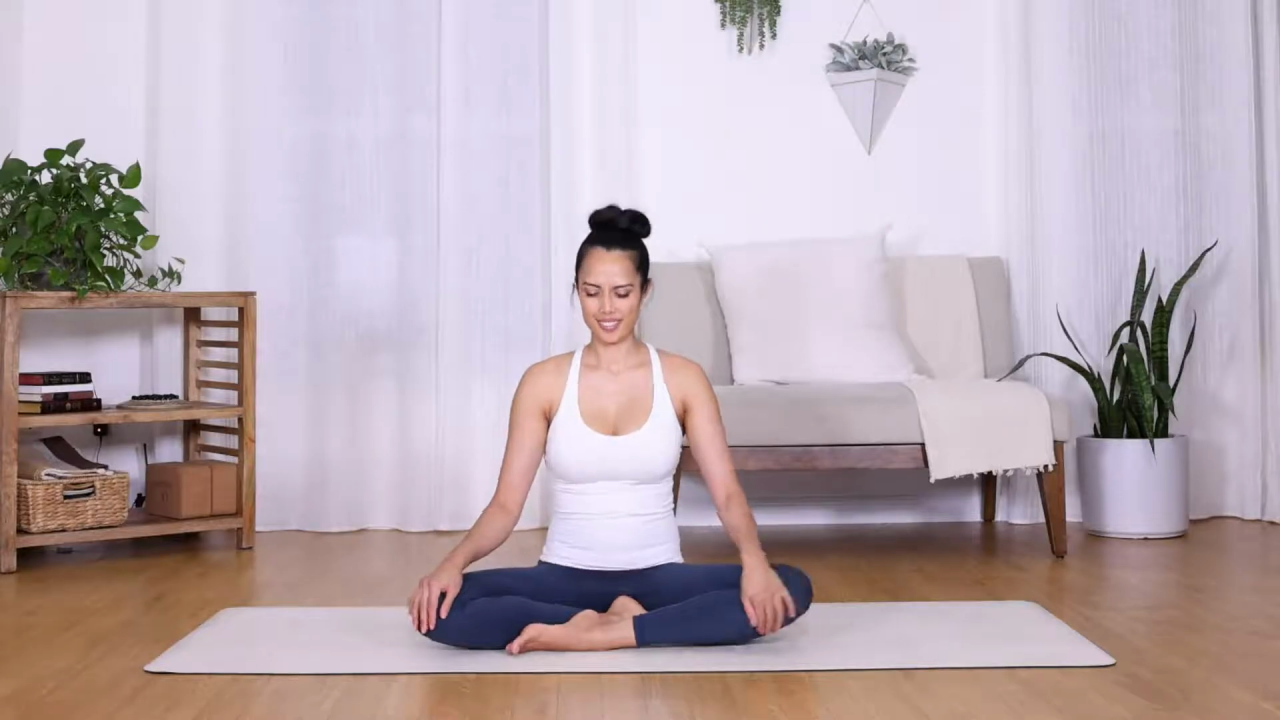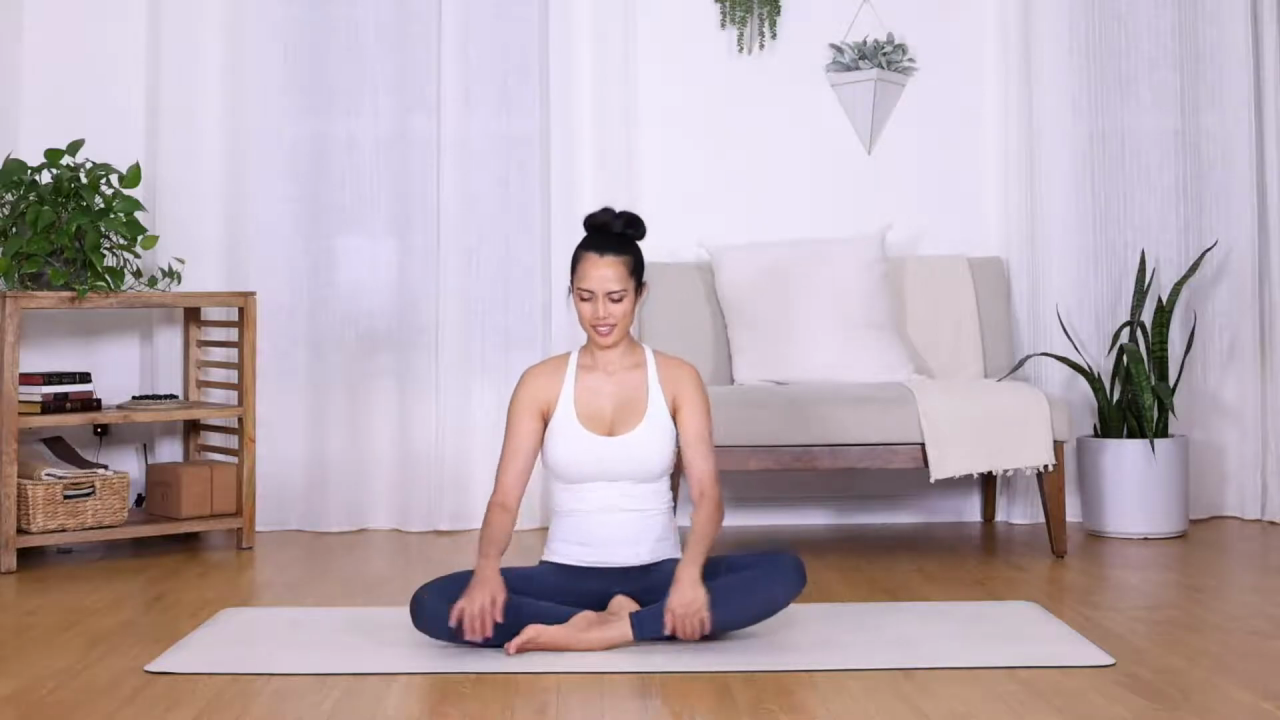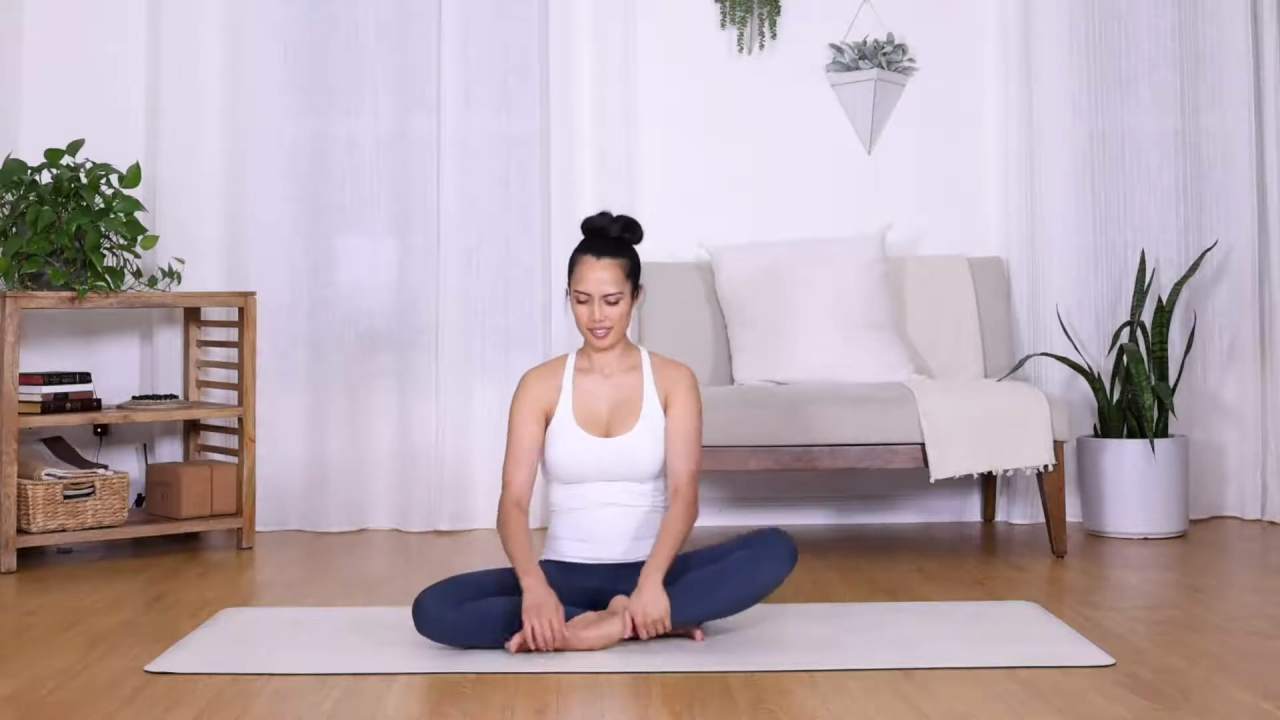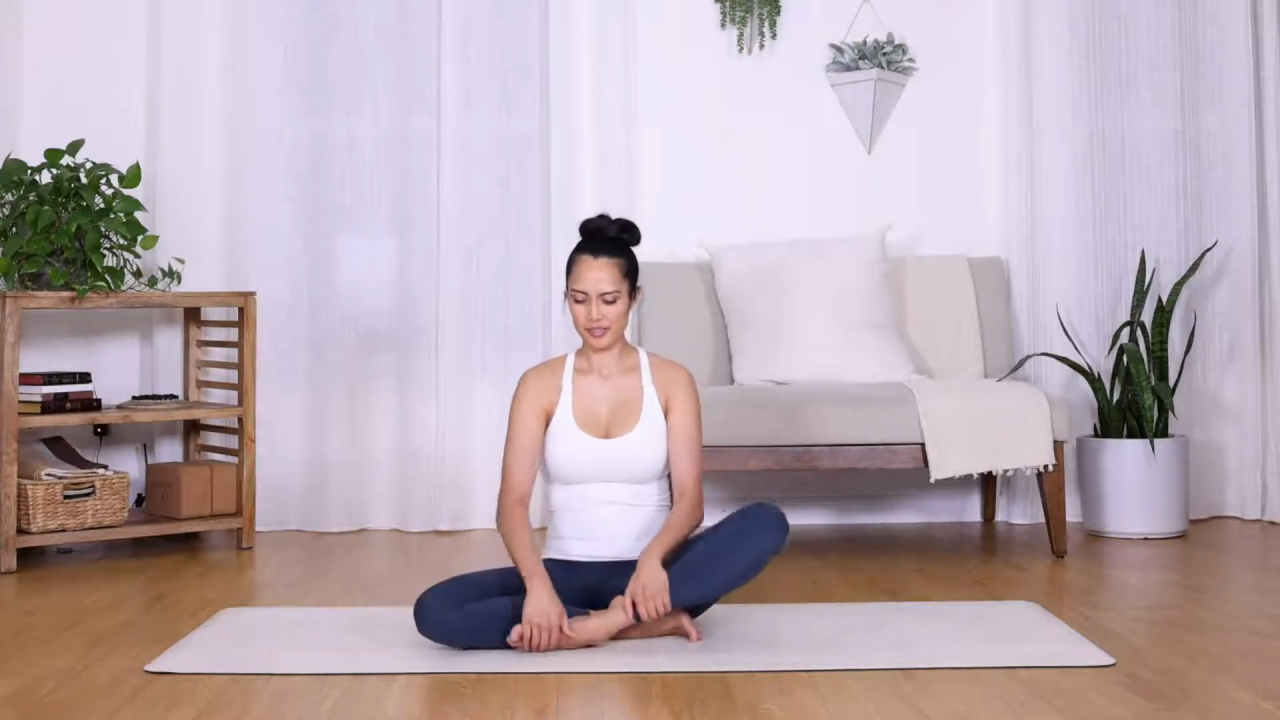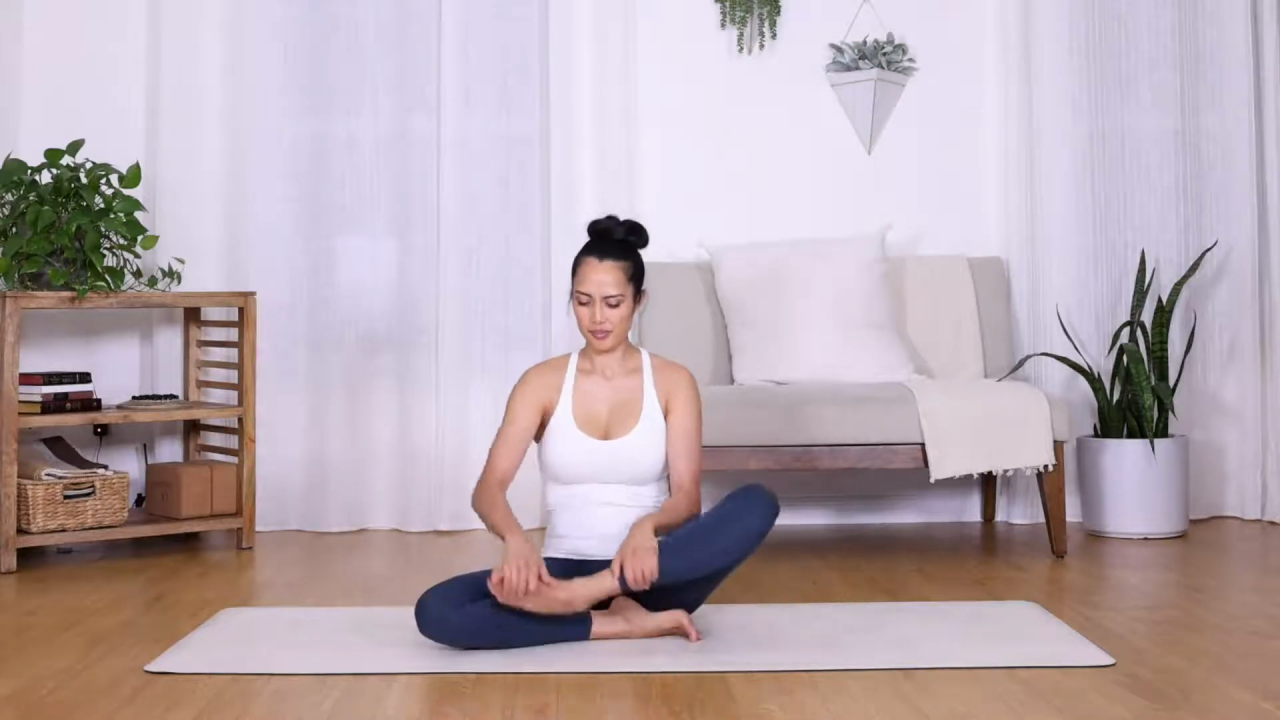
dt=0.2s
person 1, frame 1
left shoulder: (684, 379)
right shoulder: (544, 381)
left elbow: (728, 492)
right elbow: (506, 503)
left wrist: (755, 558)
right wrist: (454, 562)
left hip: (656, 576)
right hip: (566, 576)
left knee: (787, 588)
right knee: (438, 610)
left ankle: (607, 632)
right ankle: (646, 624)
person 1, frame 2
left shoulder: (678, 379)
right shoulder: (541, 382)
left elbow: (706, 493)
right elbow: (504, 500)
left wrist: (690, 572)
right wrist: (486, 569)
left hip: (655, 573)
right hip: (567, 575)
left knee: (786, 573)
right knee: (434, 606)
left ankle: (600, 630)
right ankle: (650, 622)
person 1, frame 3
left shoulder: (673, 380)
right shoulder: (540, 385)
left elbow: (684, 494)
right elbow: (513, 501)
left wrist: (652, 579)
right wrist: (534, 585)
left hip: (651, 572)
right hip: (567, 574)
left knee: (776, 550)
right knee: (432, 609)
left ankle: (607, 628)
right ankle: (635, 622)
person 1, frame 4
left shoulder: (672, 381)
right shoulder: (540, 384)
left elbow: (689, 499)
right elbow: (512, 500)
left wrist: (653, 559)
right wrist: (538, 584)
left hip: (651, 571)
right hip: (567, 574)
left knee: (767, 523)
right knee: (434, 611)
left ankle: (607, 621)
right ankle: (638, 621)
person 1, frame 5
left shoulder: (673, 382)
right shoulder: (542, 382)
left elbow: (688, 497)
right elbow: (488, 489)
left wrist: (646, 528)
right wrist: (516, 539)
left hip: (649, 572)
right hip: (563, 571)
left knee: (757, 504)
right knee: (436, 612)
left ankle: (588, 597)
right ankle: (631, 620)
